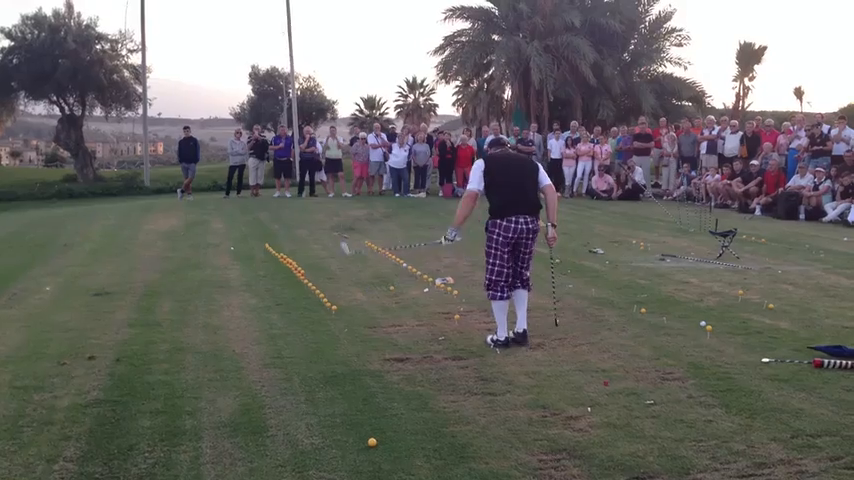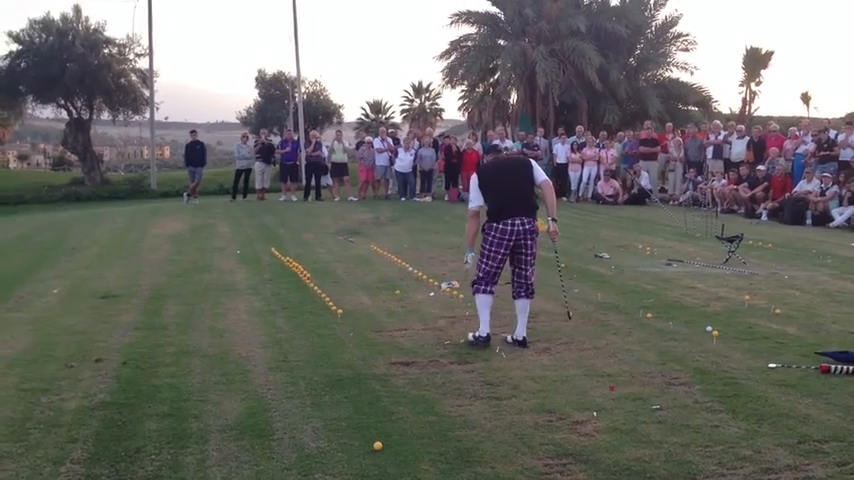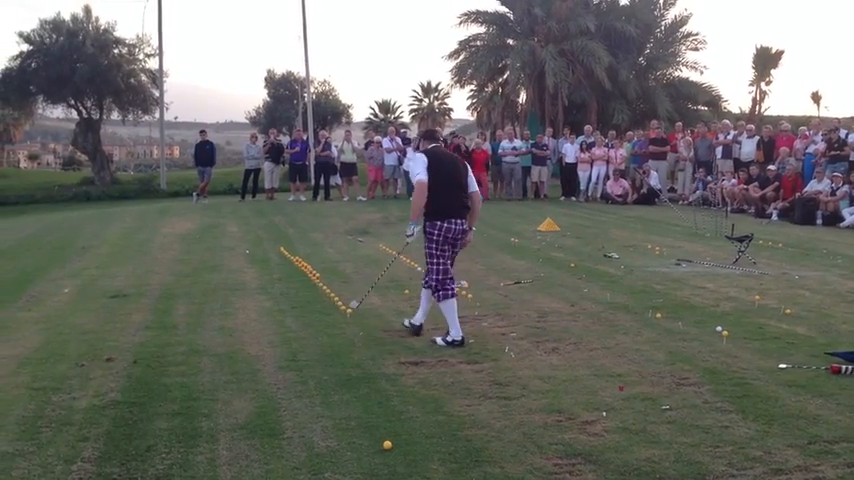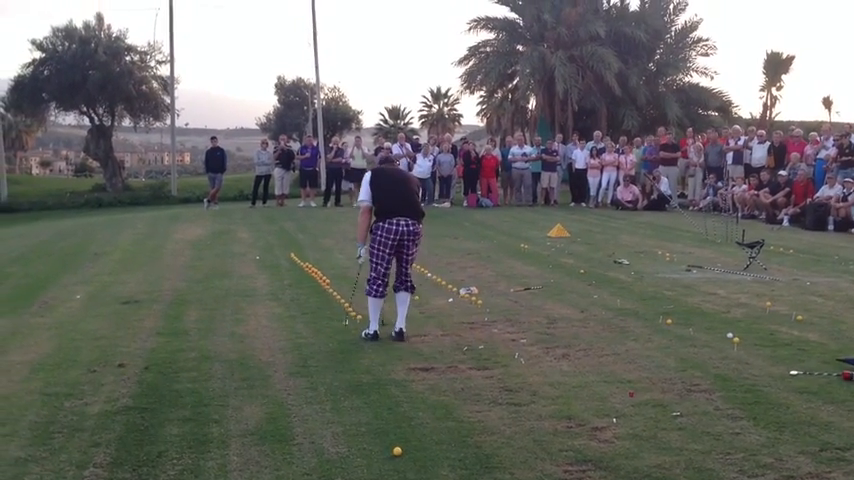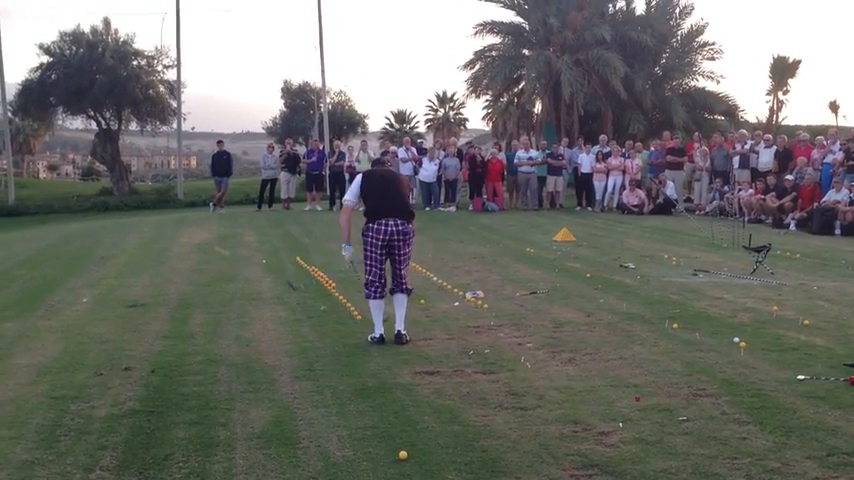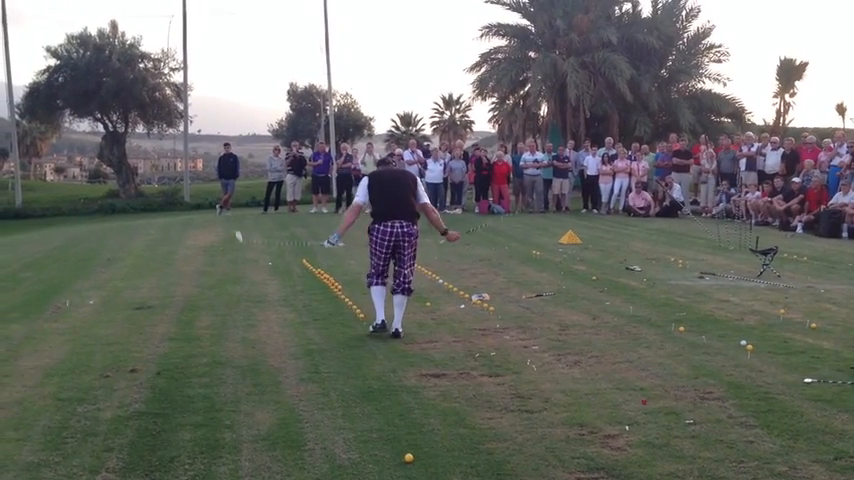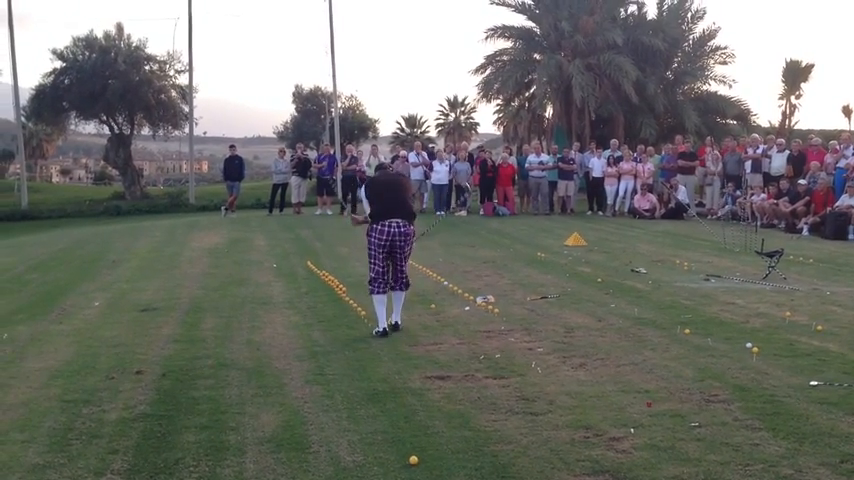
dt=0.7s
person 1, frame 1
left shoulder: (483, 163)
right shoulder: (530, 163)
left elbow: (469, 197)
right elbow: (550, 191)
left wrist: (454, 229)
right wrist: (551, 225)
left hip: (501, 222)
right hip: (530, 222)
left knee: (496, 278)
right knee: (520, 276)
left ankle: (501, 335)
right ankle: (521, 328)
person 1, frame 2
left shoulder: (480, 173)
right shoulder: (526, 162)
left elbow: (473, 214)
right elbow: (547, 186)
left wrist: (469, 249)
right wrist: (552, 219)
left hip: (499, 226)
right hip: (527, 224)
left knee: (484, 279)
right knee: (524, 280)
left ankle: (483, 332)
right ankle: (520, 335)
person 1, frame 3
left shoulder: (421, 157)
right shoulder: (459, 162)
left elbow: (421, 188)
right elbow: (476, 197)
left wrist: (413, 223)
right wrist: (470, 227)
left hip: (438, 223)
right hip: (460, 223)
left knee: (440, 278)
right knee: (439, 272)
left ankle: (456, 335)
right ankle: (418, 321)
person 1, frame 4
left shoulder: (372, 175)
right shoulder: (410, 178)
left elbow: (365, 211)
left wrist: (361, 245)
left hip: (386, 225)
right hip: (413, 226)
left knee: (377, 278)
right knee: (404, 276)
left ankle: (372, 329)
right ankle: (400, 326)
person 1, frame 5
left shoulder: (363, 177)
right shoulder: (401, 179)
left elbow: (347, 208)
left wrist: (346, 244)
left hip: (376, 226)
right hip: (404, 226)
left knee: (374, 281)
right knee: (400, 280)
left ankle: (378, 332)
right ankle: (400, 330)
person 1, frame 6
left shoulder: (370, 179)
right shoulder: (410, 177)
left elbow: (356, 207)
right elbow: (427, 208)
left wrist: (338, 235)
right wrist: (444, 232)
left hip: (382, 228)
right hip: (408, 228)
left knee: (377, 274)
right knee: (403, 278)
left ankle: (379, 319)
right ankle: (397, 326)
person 1, frame 7
left shoulder: (368, 185)
right shoulder: (404, 180)
right wrist: (362, 219)
left hip: (380, 228)
right hip: (405, 227)
left knee: (378, 278)
right knee: (399, 275)
left ankle: (382, 325)
right ankle: (396, 320)
